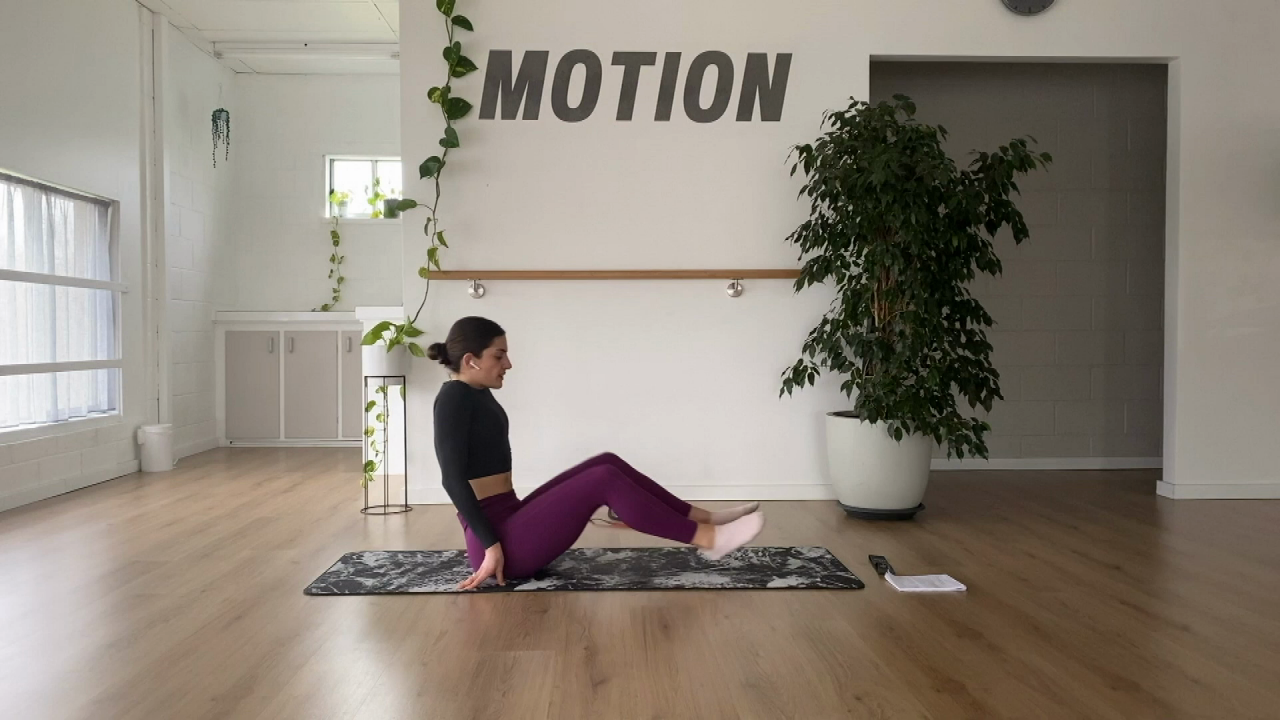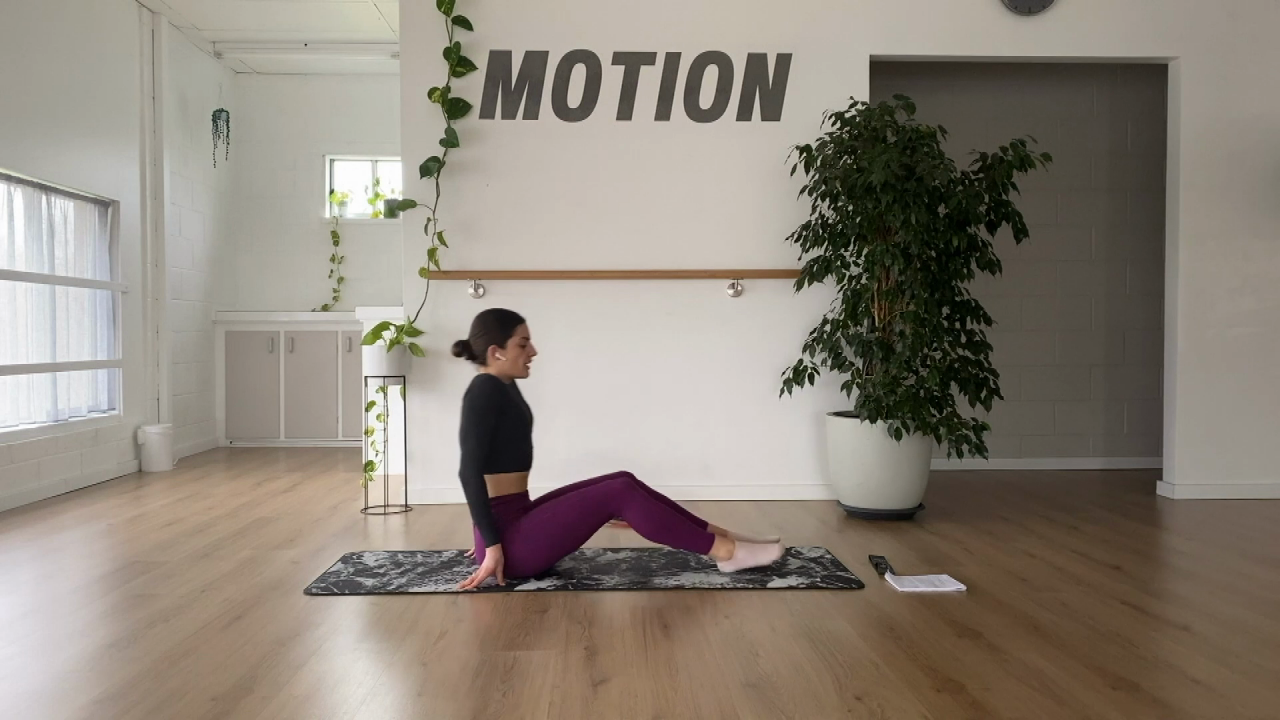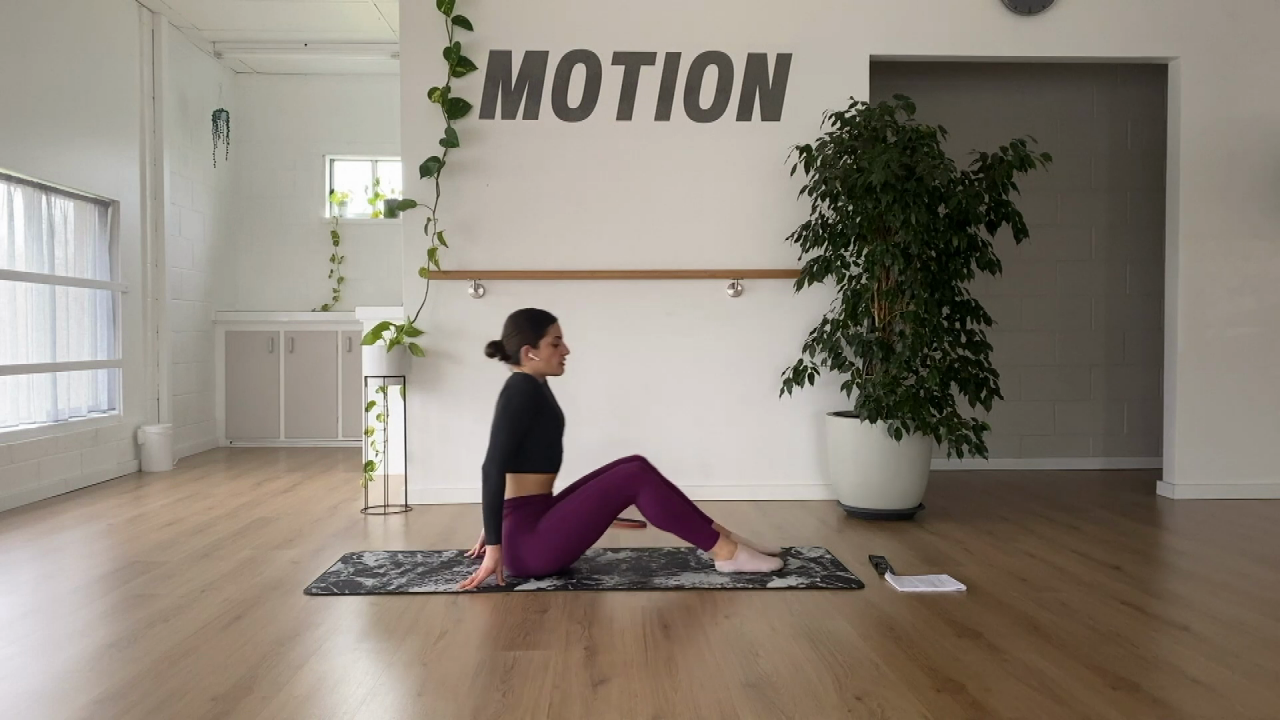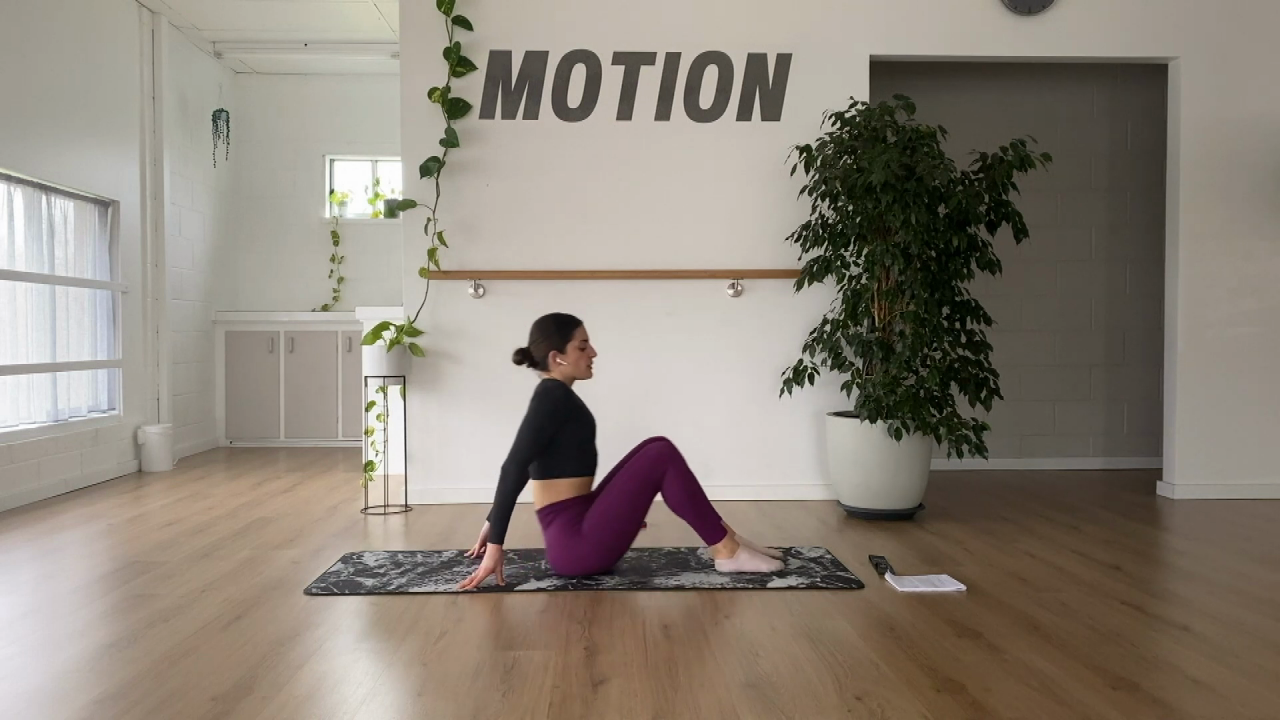
dt=0.2s
person 1, frame 1
left shoulder: (476, 395)
right shoulder: (454, 399)
right elbow: (453, 479)
right wrist: (491, 545)
left hip: (505, 520)
right hip: (500, 541)
left knee: (605, 465)
right knee: (601, 482)
left ankle: (701, 521)
right ankle: (707, 539)
person 1, frame 2
left shoulder: (503, 388)
right shoulder: (485, 392)
right elbow: (471, 470)
right wrist: (492, 545)
left hip: (518, 521)
right hip: (511, 542)
left knee: (623, 483)
right knee: (619, 493)
left ankle: (719, 536)
right ankle: (723, 551)
person 1, frame 3
left shoulder: (533, 388)
right shoulder: (521, 391)
left elbow: (504, 466)
right elbow: (495, 465)
left wrist: (494, 529)
right wrist: (495, 545)
left hip: (538, 527)
right hip: (531, 544)
left knee: (634, 467)
right knee: (634, 477)
left ankle: (721, 538)
right ankle: (724, 551)
person 1, frame 4
left shoulder: (557, 394)
right shoulder: (553, 398)
left elbow: (518, 467)
right elbow: (515, 466)
left wrist: (492, 523)
right wrist: (496, 545)
left hip: (588, 531)
right hip: (578, 545)
left knee: (655, 449)
right knee: (661, 453)
left ankle: (726, 541)
right ankle: (727, 550)
